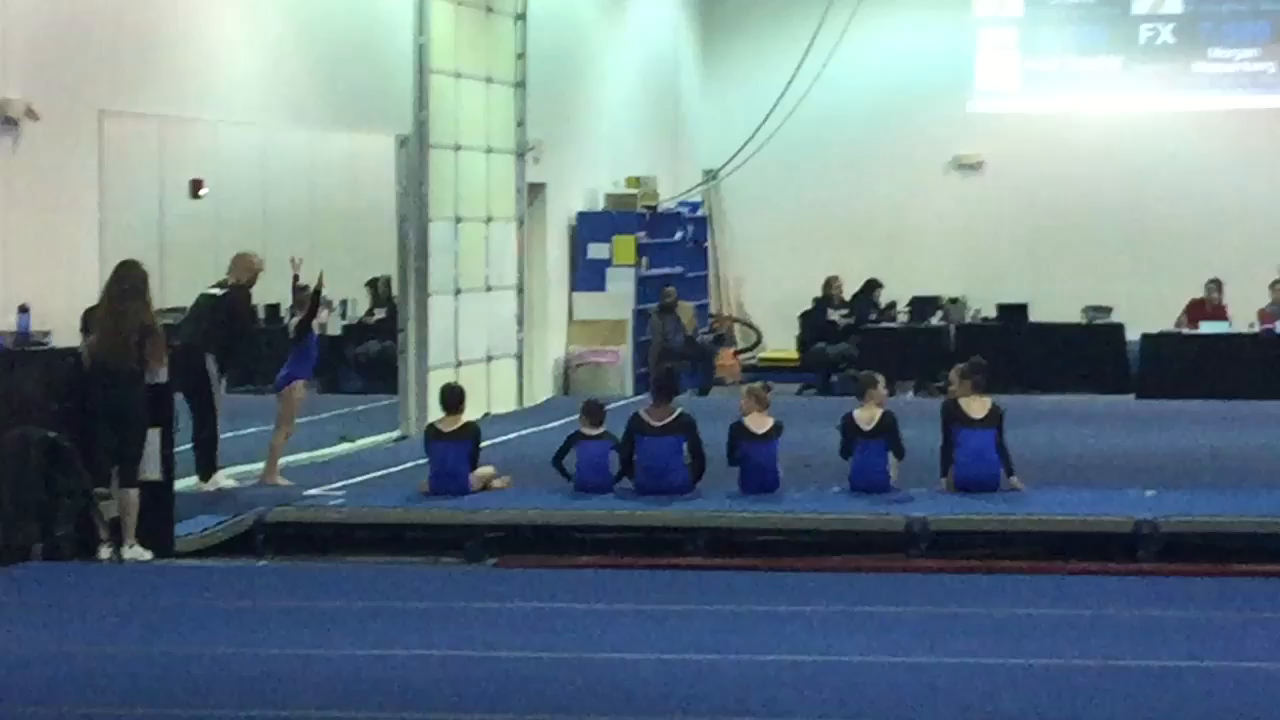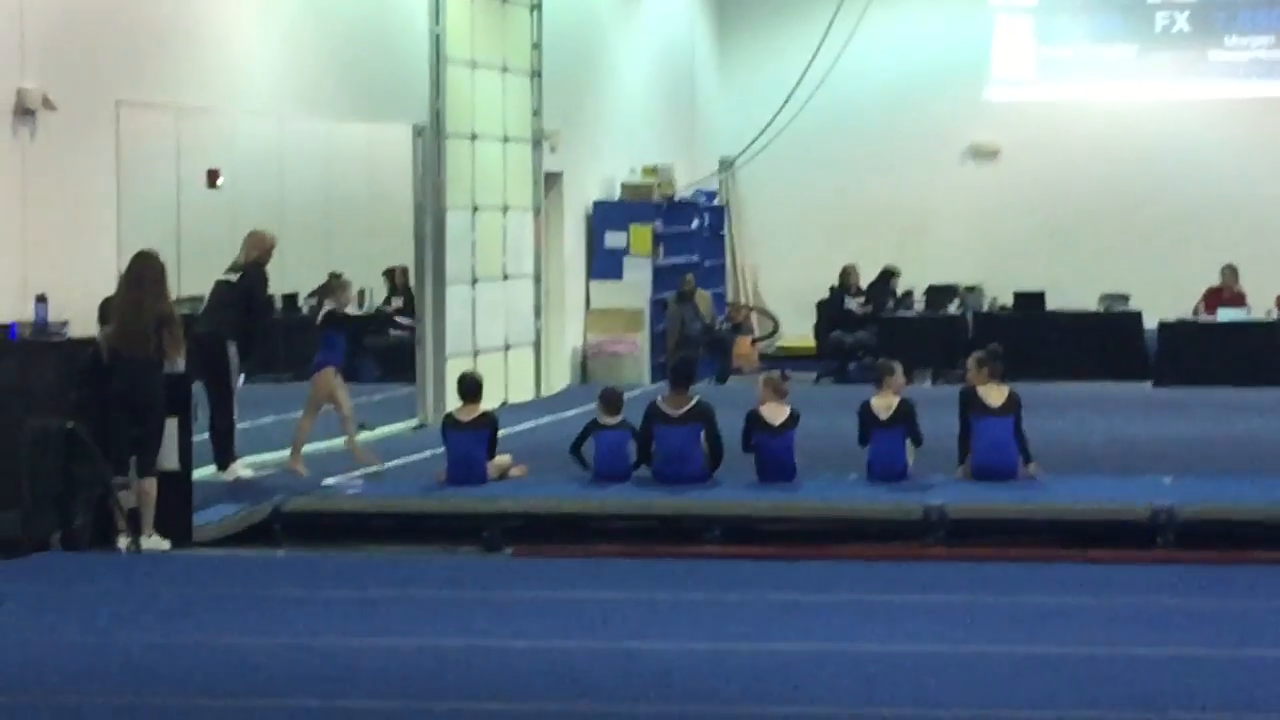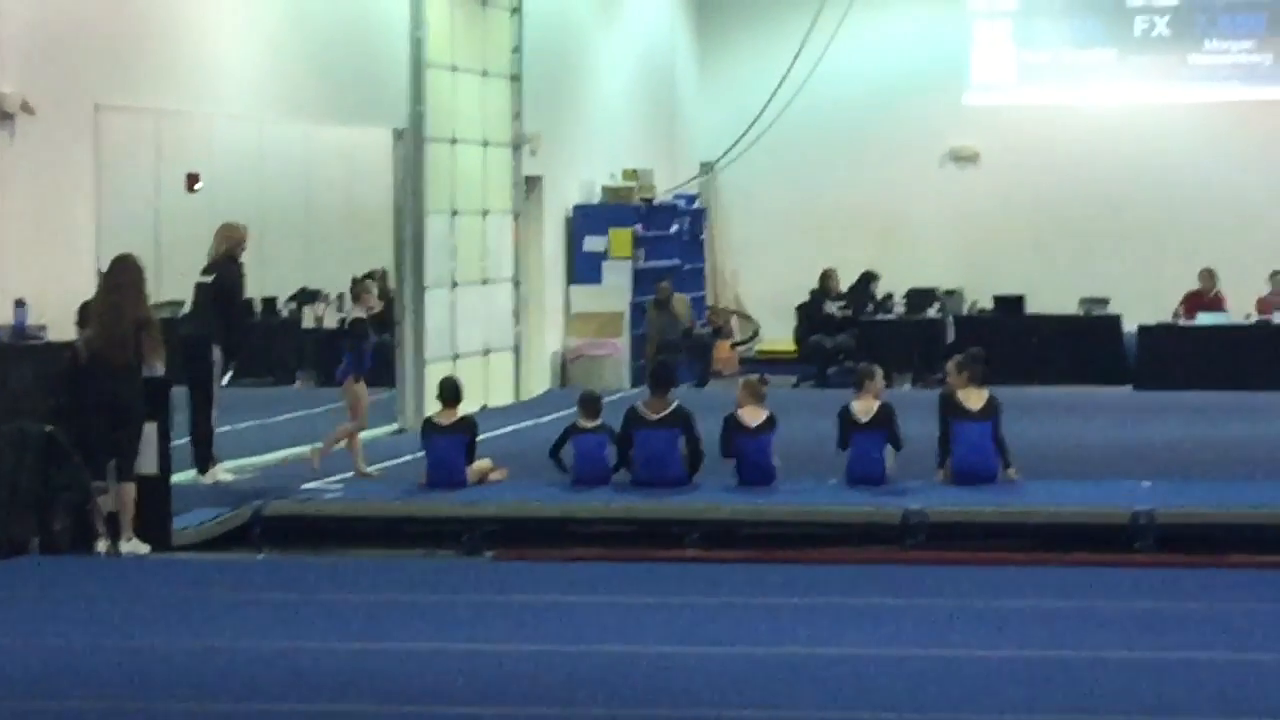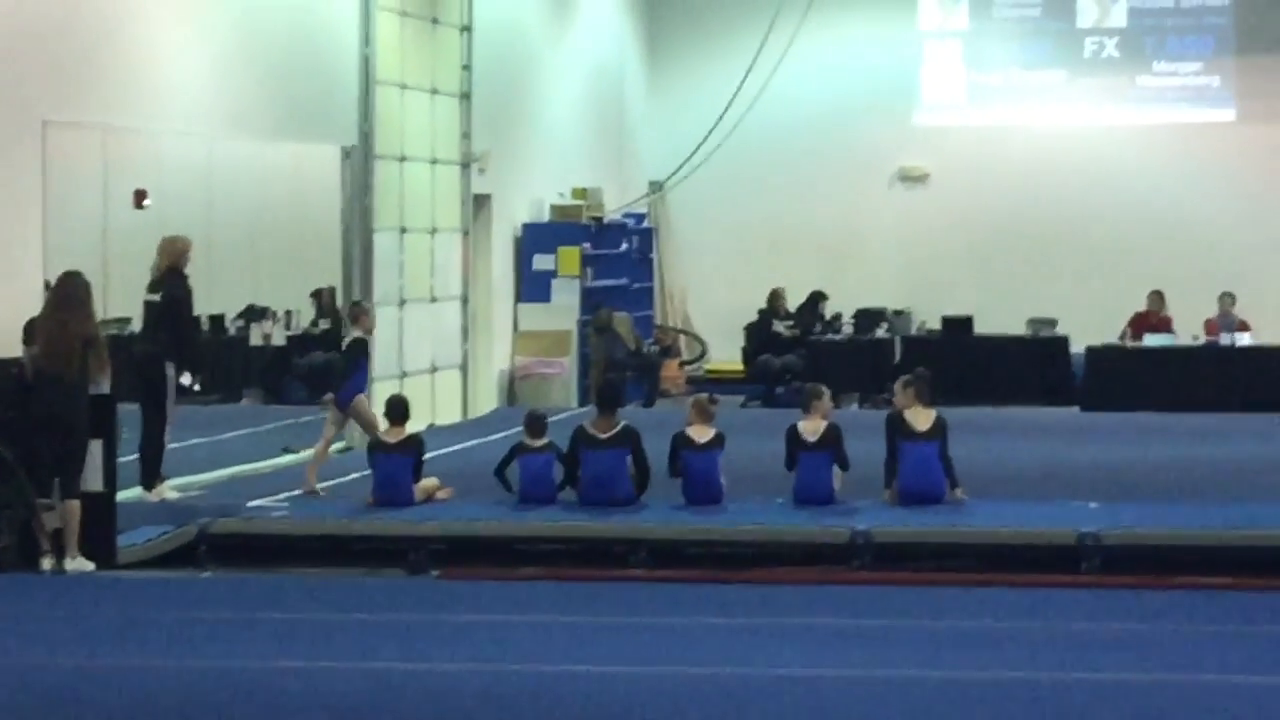
dt=0.3s
person 1, frame 1
left shoulder: (93, 317)
right shoulder: (144, 321)
left elbow: (87, 360)
right elbow: (156, 365)
left hip: (99, 399)
right hip: (131, 400)
left knee: (99, 473)
right knee: (129, 473)
left ankle: (104, 543)
right ankle: (129, 544)
person 1, frame 2
left shoulder: (112, 308)
right shoulder: (163, 312)
left elbow: (105, 351)
right elbow: (174, 354)
left hip: (117, 389)
right hip: (149, 390)
left knee: (118, 462)
right knee: (147, 463)
left ankle: (122, 533)
right ankle: (147, 534)
person 1, frame 3
left shoulder: (91, 311)
right shoulder: (140, 315)
left elbow: (83, 354)
right elbow: (153, 359)
left hip: (95, 394)
right hip: (128, 395)
left knee: (96, 466)
right knee: (126, 467)
left ankle: (100, 536)
right ankle: (127, 538)
person 1, frame 4
left shoulder: (38, 328)
right shoulder: (87, 332)
left elbow: (29, 371)
right elbow: (99, 375)
left hip: (41, 410)
right hip: (73, 411)
left knee: (42, 483)
right knee: (70, 484)
left ankle: (45, 554)
right ankle: (72, 556)
person 2, frame 1
left shoulder: (216, 289)
right shoulder: (240, 294)
right elbow: (242, 336)
left wrist: (223, 367)
right wrist: (226, 369)
left hip: (180, 350)
right hip: (199, 352)
left knee: (200, 414)
right knee: (210, 414)
left ankle: (207, 472)
right ankle: (209, 476)
person 2, frame 2
left shoulder: (232, 271)
right shoulder: (256, 274)
right elbow: (259, 318)
right wrist: (247, 354)
left hip: (202, 336)
right hip: (222, 339)
left knee: (217, 402)
right knee: (226, 403)
left ankle: (225, 460)
right ankle: (227, 464)
person 2, frame 3
left shoulder: (210, 268)
right shoulder: (231, 270)
right elbow: (235, 315)
left wrist: (227, 351)
right wrist: (232, 353)
left hip: (190, 337)
right hip: (208, 342)
left knee: (198, 403)
right knee: (206, 405)
left ankle: (205, 463)
right ankle: (206, 467)
person 2, frame 4
left shoulder: (155, 283)
right shoulder: (179, 286)
right elbow: (186, 330)
left wrist: (183, 363)
right wrist: (191, 365)
left hip: (144, 356)
right hip: (162, 359)
left knee: (150, 421)
right knee: (160, 422)
left ankle: (151, 480)
right ankle: (152, 484)
person 3, frame 1
left shoulder: (299, 323)
right shoulder: (303, 325)
left elbow: (297, 298)
right elbow: (314, 301)
left wrist: (295, 274)
right wrist: (320, 278)
left hip: (289, 379)
right hip: (294, 381)
left knee: (285, 428)
right knee: (284, 429)
left ankle: (270, 470)
right ankle: (270, 475)
person 3, frame 2
left shoulder: (331, 314)
right shoulder: (332, 316)
left elbow: (353, 326)
right elbow: (361, 323)
left hip: (331, 369)
right hip: (325, 369)
left knee: (347, 412)
right knee: (310, 415)
left ankle: (358, 452)
right ankle: (294, 460)
person 3, frame 3
left shoulder: (357, 320)
right shoulder: (360, 322)
right elbow: (358, 352)
right wrist: (358, 379)
left hip: (354, 375)
right hip: (353, 376)
left knee: (357, 422)
right knee: (358, 422)
left ankle: (358, 465)
right ankle: (321, 451)
person 3, frame 4
left shoulder: (350, 341)
right shoulder: (360, 343)
right elbow: (348, 370)
right wrist: (335, 392)
left hip: (341, 396)
right hip: (353, 396)
left knee: (327, 439)
right knee: (377, 436)
left ankle: (310, 482)
